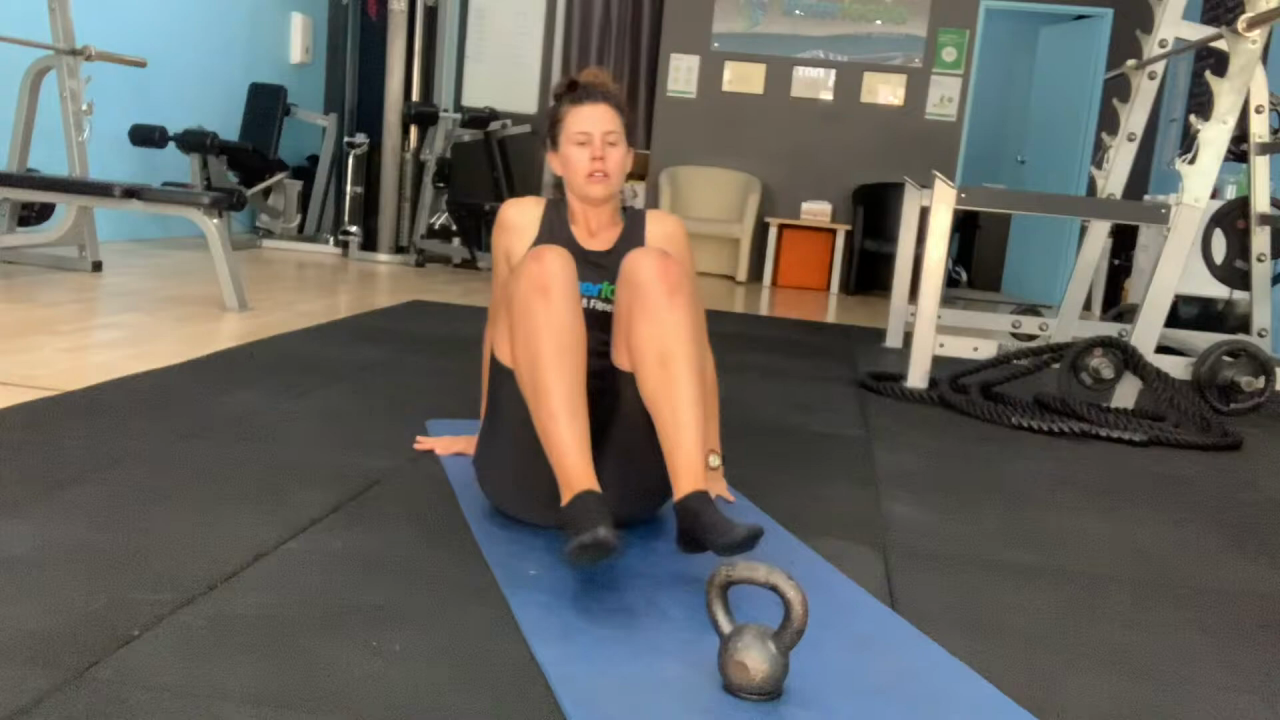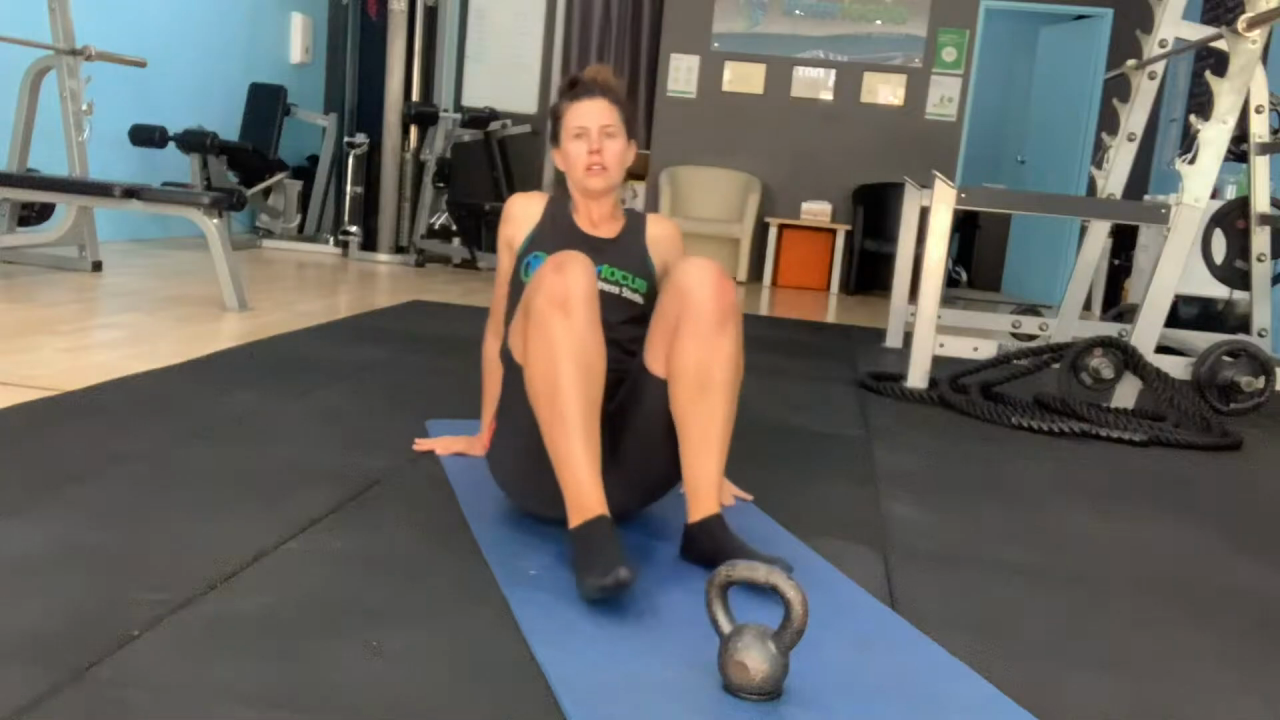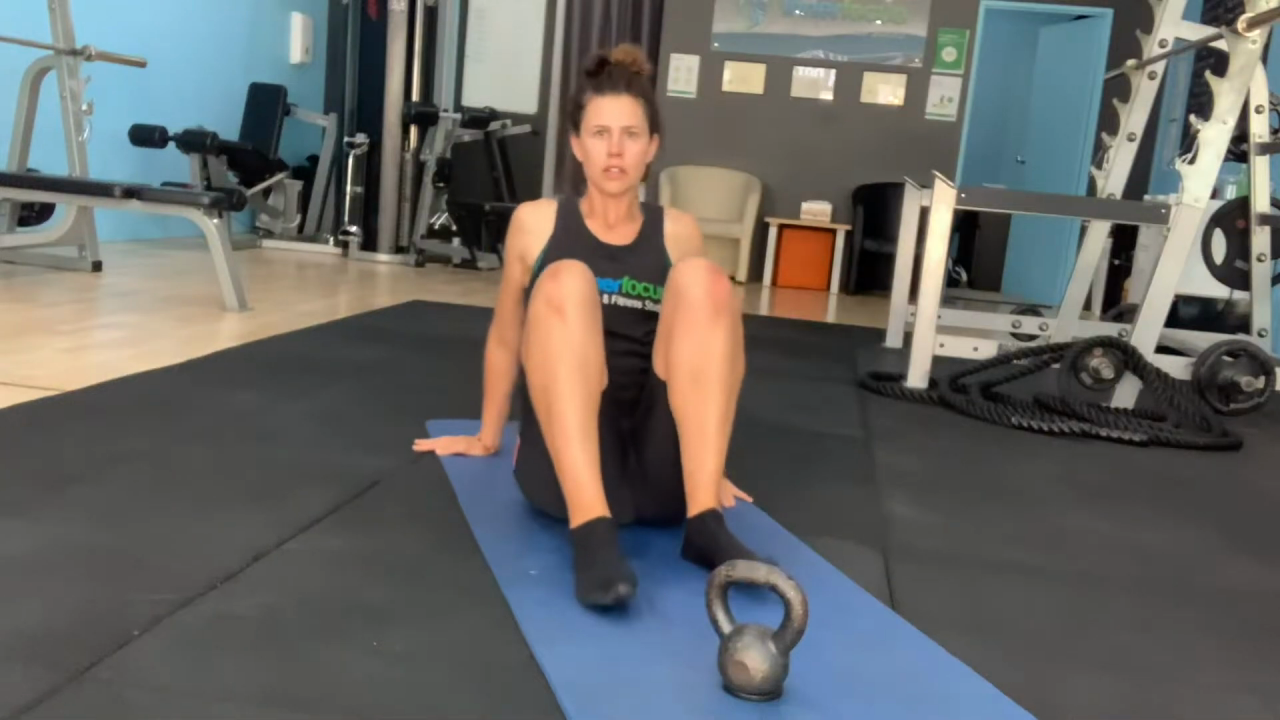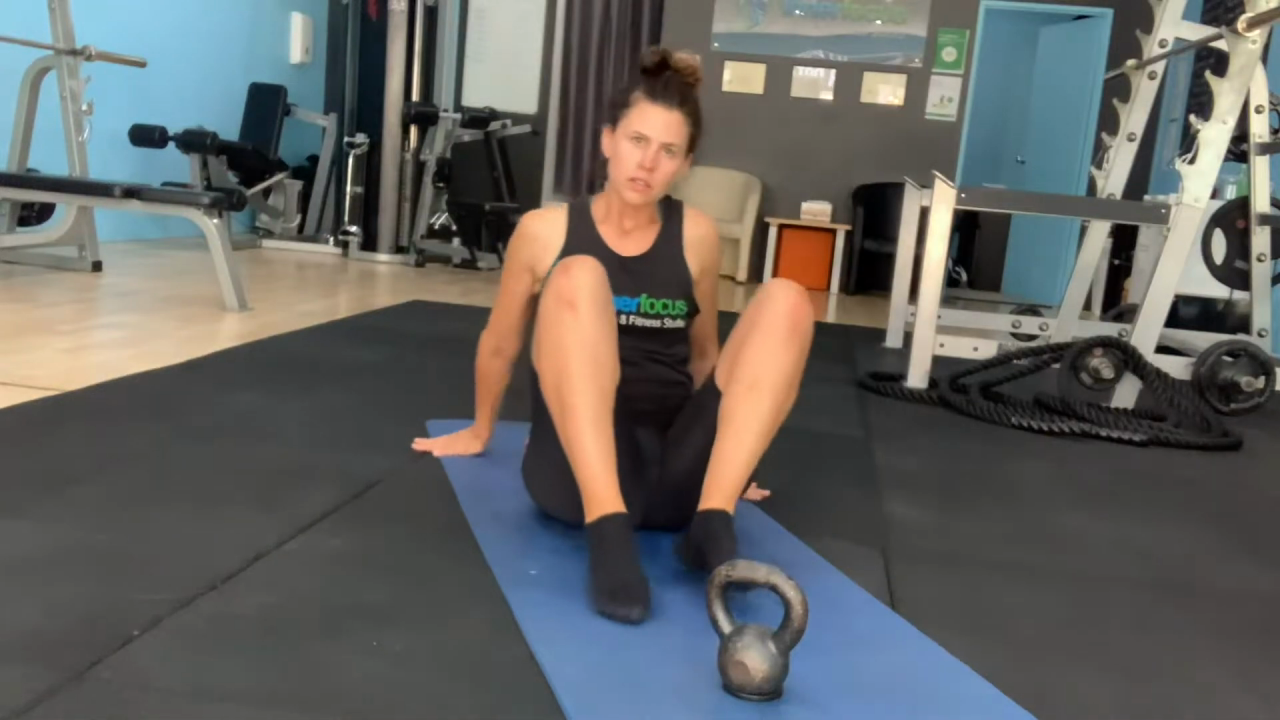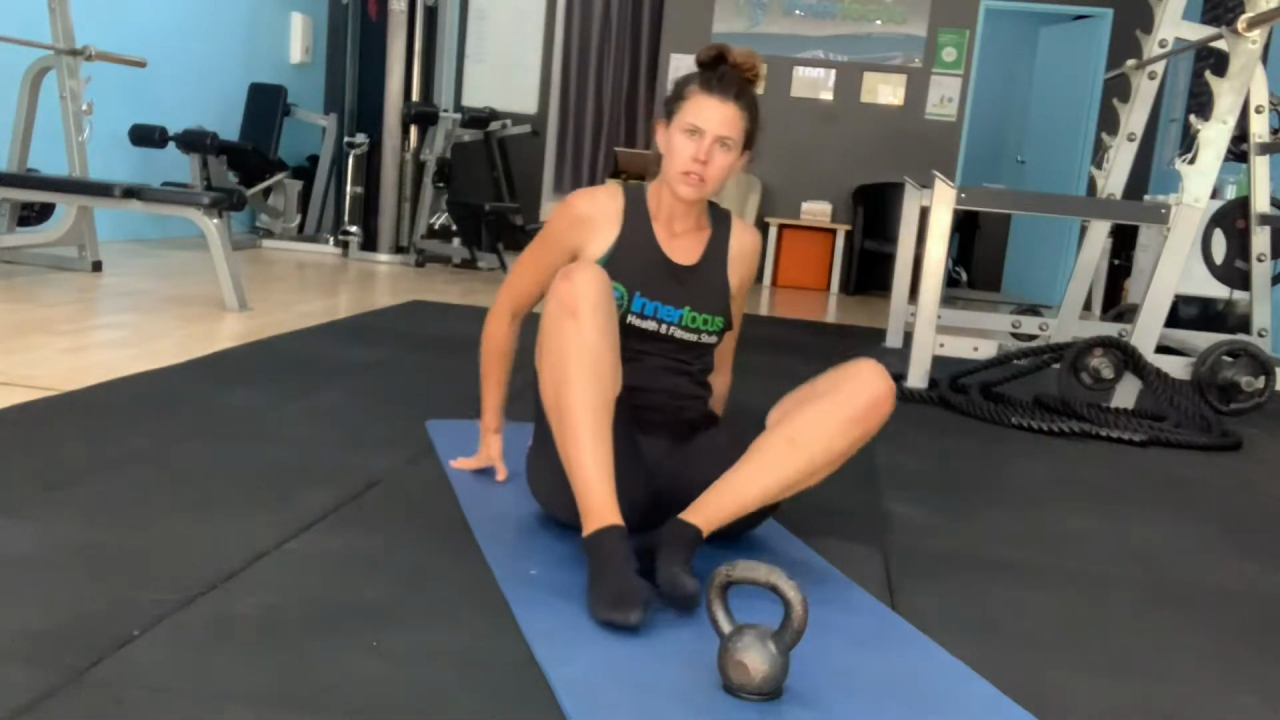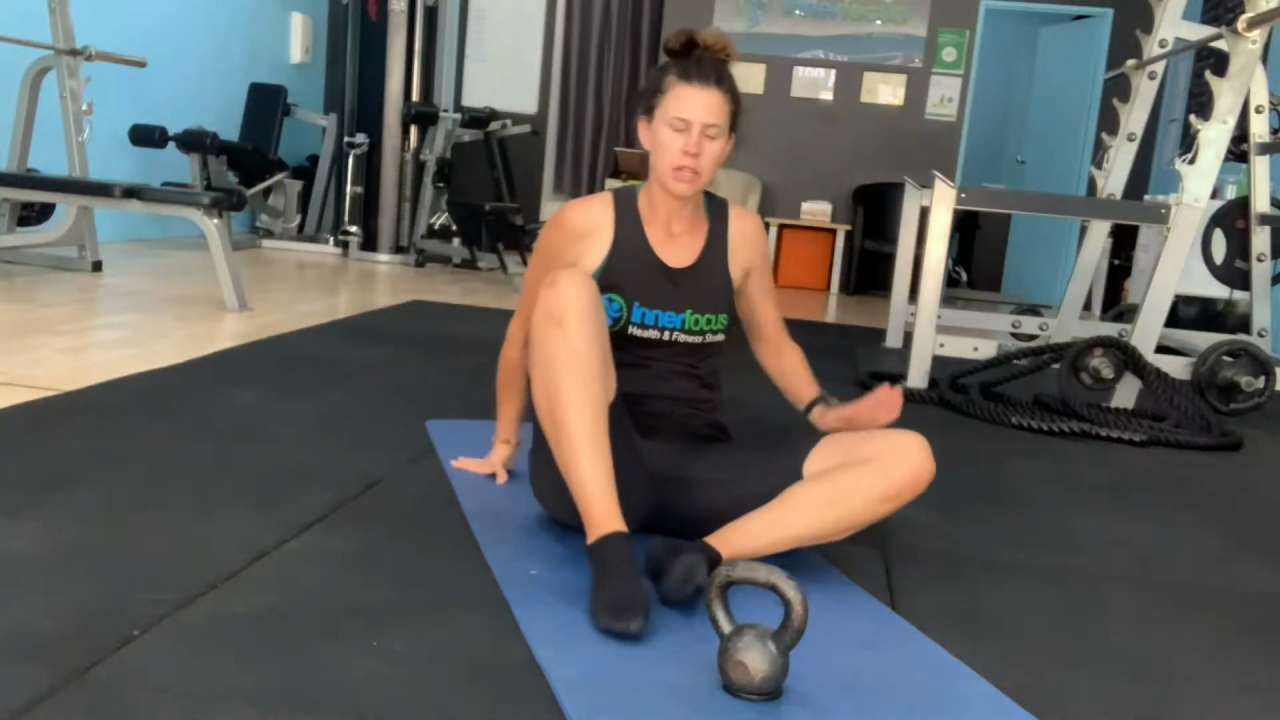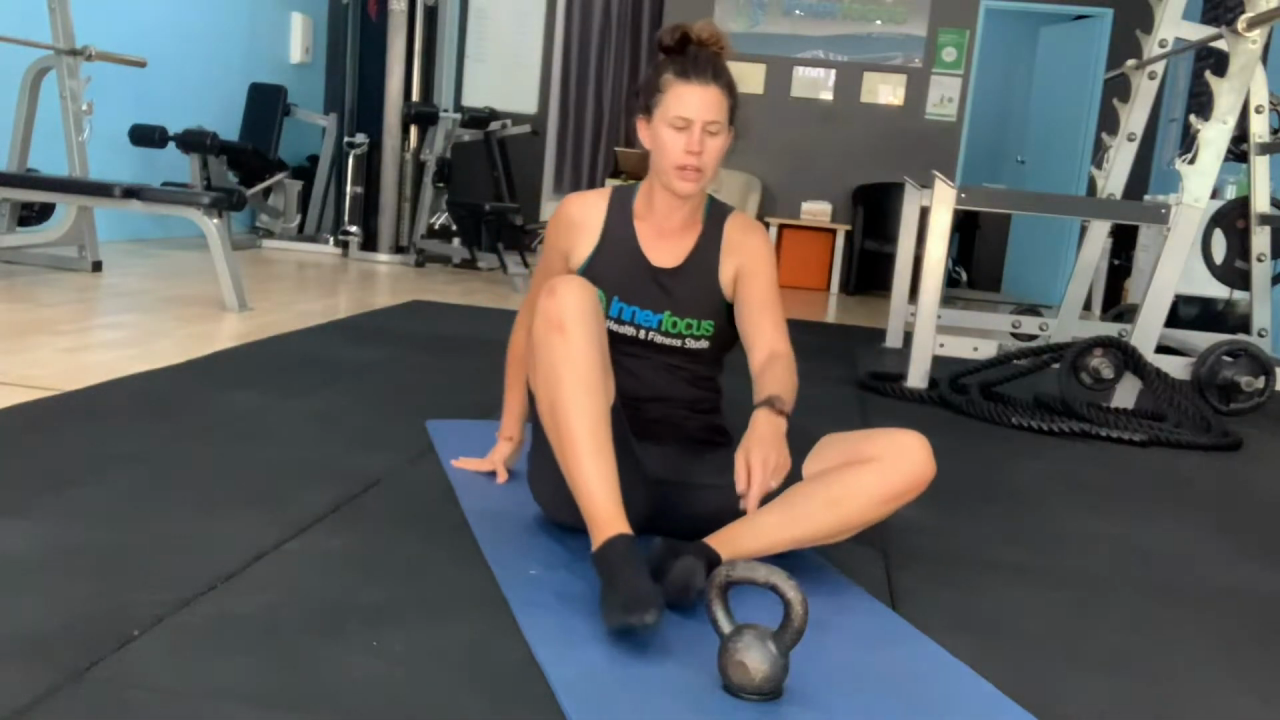
dt=0.4s
person 1, frame 1
left shoulder: (661, 232)
right shoulder: (520, 220)
left elbow: (694, 347)
left wrist: (710, 462)
right wrist: (485, 433)
left hip: (631, 478)
right hip: (531, 466)
left knee: (651, 267)
right knee: (545, 266)
left ankle: (693, 504)
right ankle: (579, 502)
person 1, frame 2
left shoulder: (659, 236)
right shoulder: (526, 213)
left elbow: (686, 341)
left wrist: (705, 466)
right wrist: (485, 437)
left hip: (635, 455)
right hip: (543, 461)
left knee: (706, 281)
right knee: (565, 273)
left ankle: (705, 524)
right ankle: (588, 526)
person 1, frame 3
left shoulder: (679, 233)
right shoulder: (536, 223)
right elbow: (505, 339)
left wrist: (708, 468)
right wrist: (487, 437)
left hip: (663, 465)
right hip: (569, 463)
left knee: (705, 279)
right knee: (566, 281)
left ankle: (704, 521)
right ankle: (591, 529)
person 1, frame 4
left shoulder: (698, 235)
right shoulder: (545, 230)
right elbow: (503, 340)
left wrist: (712, 448)
right wrist: (479, 431)
left hip: (677, 470)
right hip: (576, 468)
left knee: (785, 300)
right knee: (580, 276)
left ankle: (712, 521)
right ankle: (606, 528)
person 1, frame 5
left shoulder: (741, 245)
right shoulder: (593, 213)
right elbow: (505, 314)
right wrist: (491, 432)
left hip: (685, 464)
right hip: (584, 466)
left knee: (869, 386)
right knee: (583, 281)
left ankle: (683, 532)
right ankle: (604, 540)
person 1, frame 6
left shoulder: (742, 232)
right shoulder: (585, 223)
left elbow: (772, 339)
right elbow: (523, 336)
left wrist: (820, 407)
right wrist: (505, 440)
left hip: (698, 469)
right hip: (591, 471)
left knee: (908, 459)
right knee: (566, 290)
left ankle: (705, 551)
right ankle: (609, 547)
person 1, frame 7
left shoulder: (742, 240)
right shoulder: (582, 216)
left elbow: (773, 352)
right elbow: (530, 325)
left wrist: (768, 417)
right wrist: (509, 438)
left hip: (697, 475)
right hip: (589, 471)
left knee: (909, 459)
right knee: (568, 297)
left ankle: (706, 553)
right ankle: (614, 550)
